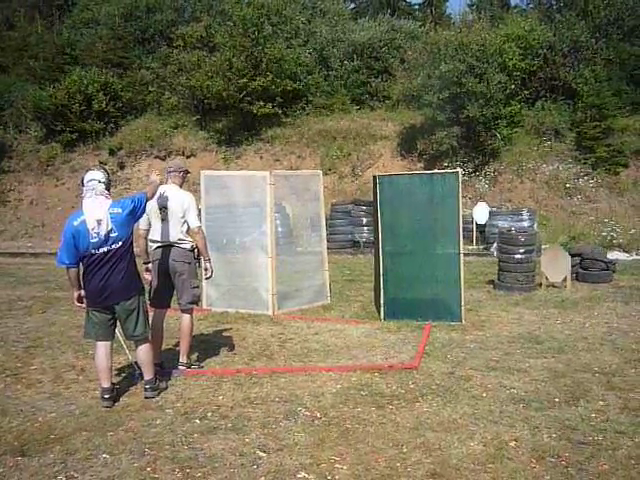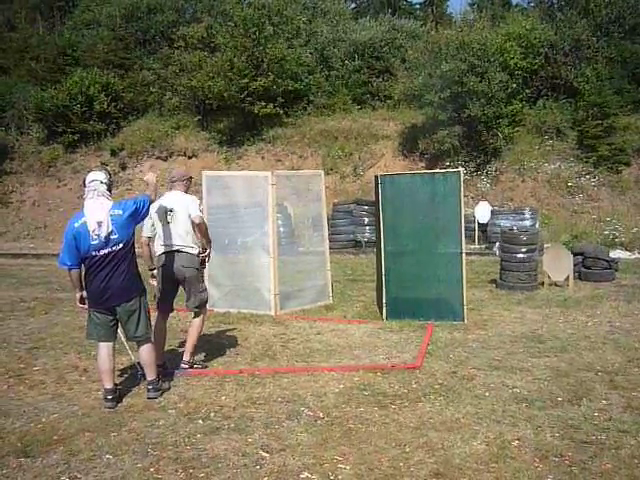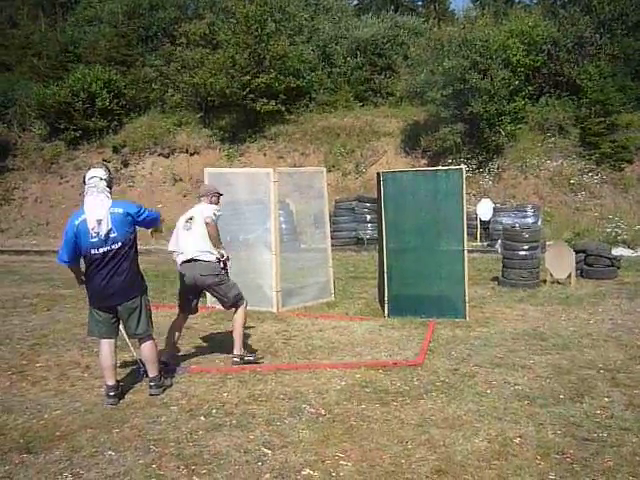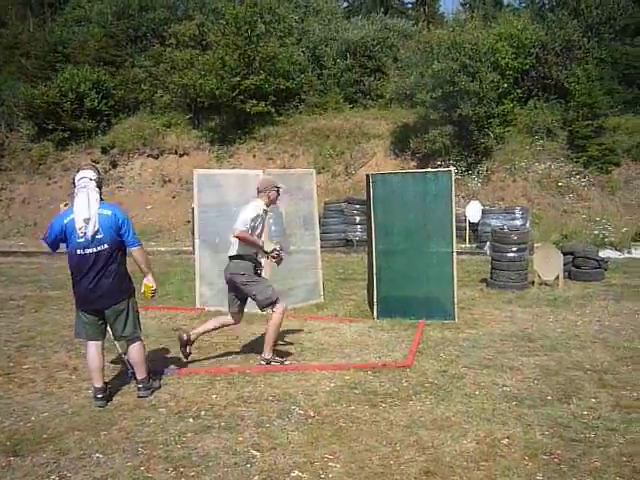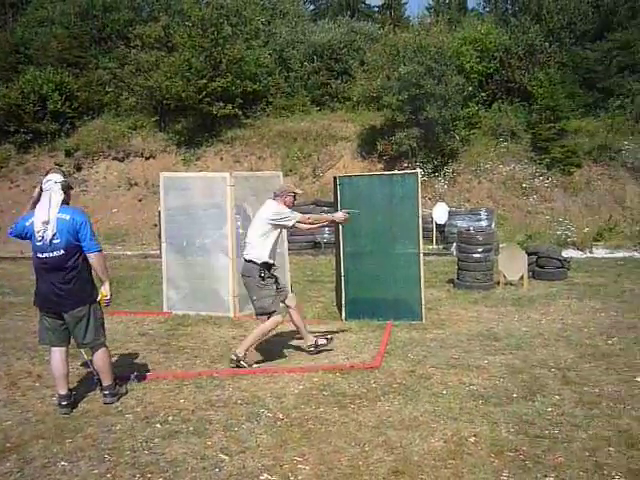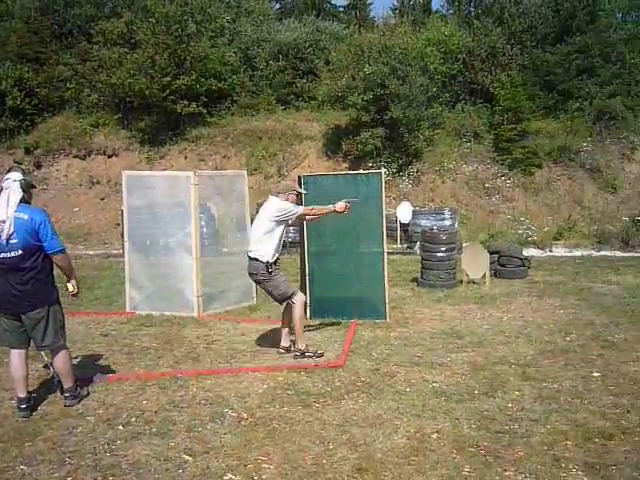
dt=0.3s
person 1, frame 1
left shoulder: (74, 222)
right shoulder: (123, 209)
left elbow: (71, 264)
right elbow: (147, 196)
left wrist: (77, 289)
right wrist: (155, 182)
left hip: (96, 293)
right hip: (128, 290)
left knee: (102, 342)
right knee: (141, 338)
left ankle: (107, 392)
right ankle: (150, 384)
person 1, frame 2
left shoulder: (75, 223)
right shoulder: (124, 211)
left elbow: (72, 265)
right elbow: (149, 199)
left wrist: (79, 291)
right wrist: (152, 183)
left hip: (98, 295)
right hip: (129, 291)
left knee: (104, 343)
right knee: (143, 338)
left ankle: (109, 393)
right ankle: (153, 384)
person 1, frame 3
left shoulder: (76, 220)
right shoulder: (126, 209)
left elbow: (67, 259)
right elbow: (155, 220)
left wrist: (80, 276)
right wrist: (155, 227)
left hip: (99, 292)
right hip: (130, 288)
left knee: (106, 339)
right knee: (144, 335)
left ankle: (111, 390)
right ankle: (155, 381)
person 1, frame 4
left shoulder: (64, 219)
right shoulder: (114, 213)
left elbow: (50, 242)
right elbow: (135, 247)
right wrist: (148, 274)
left hip: (85, 294)
right hip: (117, 290)
left knee: (93, 341)
right knee: (132, 337)
left ankle: (99, 392)
right ankle: (144, 383)
person 1, frame 5
left shoulder: (31, 220)
right shoulder: (76, 216)
left elbow: (14, 229)
right elbow: (94, 253)
left wrist: (32, 203)
right wrist: (105, 282)
left hip: (47, 298)
right hip: (79, 296)
left knee: (57, 347)
right knee: (96, 343)
left ankle: (64, 398)
right ankle: (110, 389)
person 1, frame 6
right shoulder: (36, 215)
right elbow: (57, 253)
right wrist: (72, 278)
right hip: (39, 298)
right knee: (56, 346)
left ankle: (23, 401)
right ankle: (71, 392)
person 2, frame 1
left shoulder: (150, 198)
right shoulder: (185, 197)
left elbow: (141, 234)
right elbow: (196, 231)
left wrist: (146, 262)
right wrist: (207, 260)
left hip: (159, 256)
right hip: (181, 255)
left knee: (158, 311)
right knee: (186, 310)
left ankle: (156, 360)
right ankle: (184, 360)
person 2, frame 2
left shoulder: (155, 206)
right shoulder: (190, 200)
left elbow: (145, 241)
right elbow: (198, 220)
left wrist: (152, 268)
right wrist: (207, 243)
left hip: (165, 261)
right hip: (188, 260)
left knee: (162, 313)
right knee: (199, 311)
left ankle: (159, 361)
right ankle: (187, 359)
person 2, frame 3
left shoulder: (183, 218)
right shoulder: (212, 210)
left elbow: (174, 251)
right elbow: (208, 222)
right wrist: (220, 249)
left hip: (186, 270)
right hip: (209, 268)
left knee: (182, 314)
right knee: (240, 306)
left ankle: (167, 355)
right ankle: (238, 353)
person 2, frame 4
left shoulder: (257, 209)
right shoulder: (255, 210)
right elbow: (239, 233)
left wrist: (266, 253)
right wrist: (262, 245)
left hip: (235, 268)
right hip: (244, 269)
left knee: (234, 318)
right knee: (279, 307)
left ankle: (189, 338)
right ankle: (267, 356)
person 2, frame 5
left shoulder: (275, 212)
right shoulder: (274, 210)
left elbow: (303, 226)
right elbow: (306, 220)
left wrist: (330, 220)
right wrist: (332, 217)
left hip: (263, 269)
right hip: (256, 271)
left knee: (290, 302)
right knee: (274, 318)
left ankle: (309, 341)
right ankle: (239, 355)
person 2, frame 6
left shoulder: (277, 207)
right shoulder: (278, 207)
left elbow: (306, 216)
right elbow: (310, 212)
left wrist: (332, 209)
right wrist: (334, 208)
left hip: (264, 265)
right hip: (262, 267)
left knee: (292, 300)
right knee: (298, 299)
left ankle: (285, 344)
right ankle: (300, 348)
